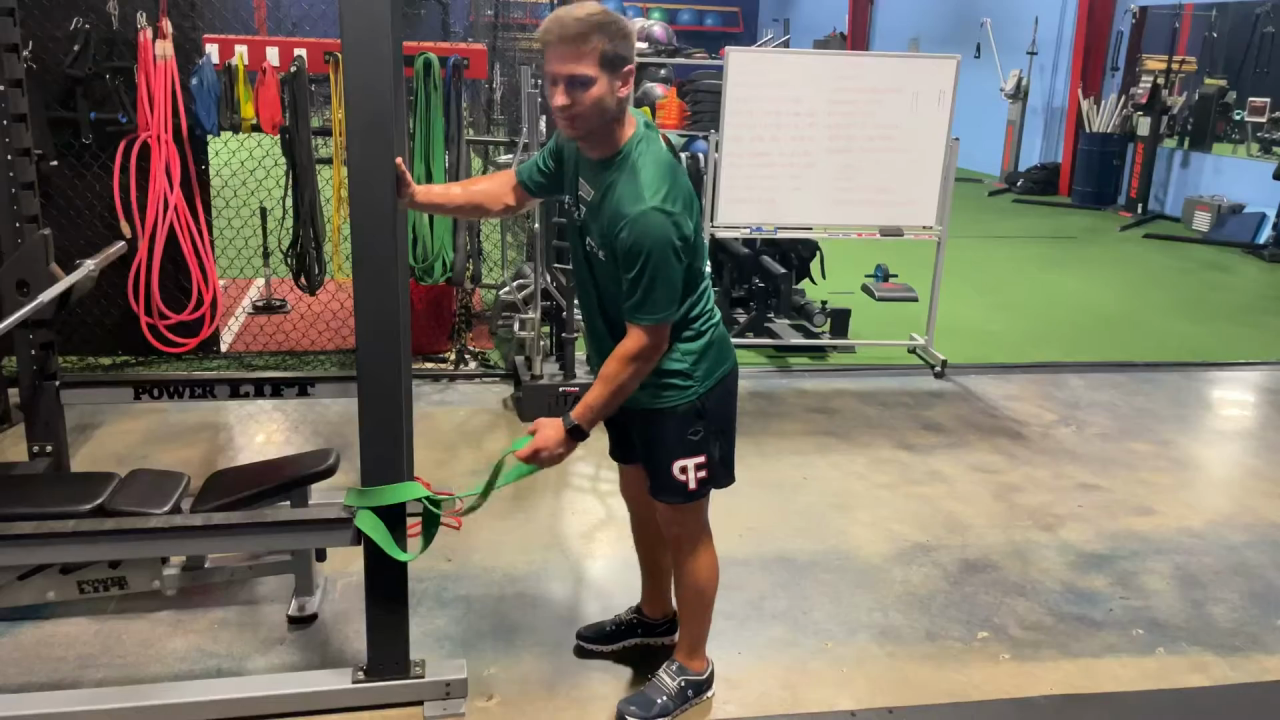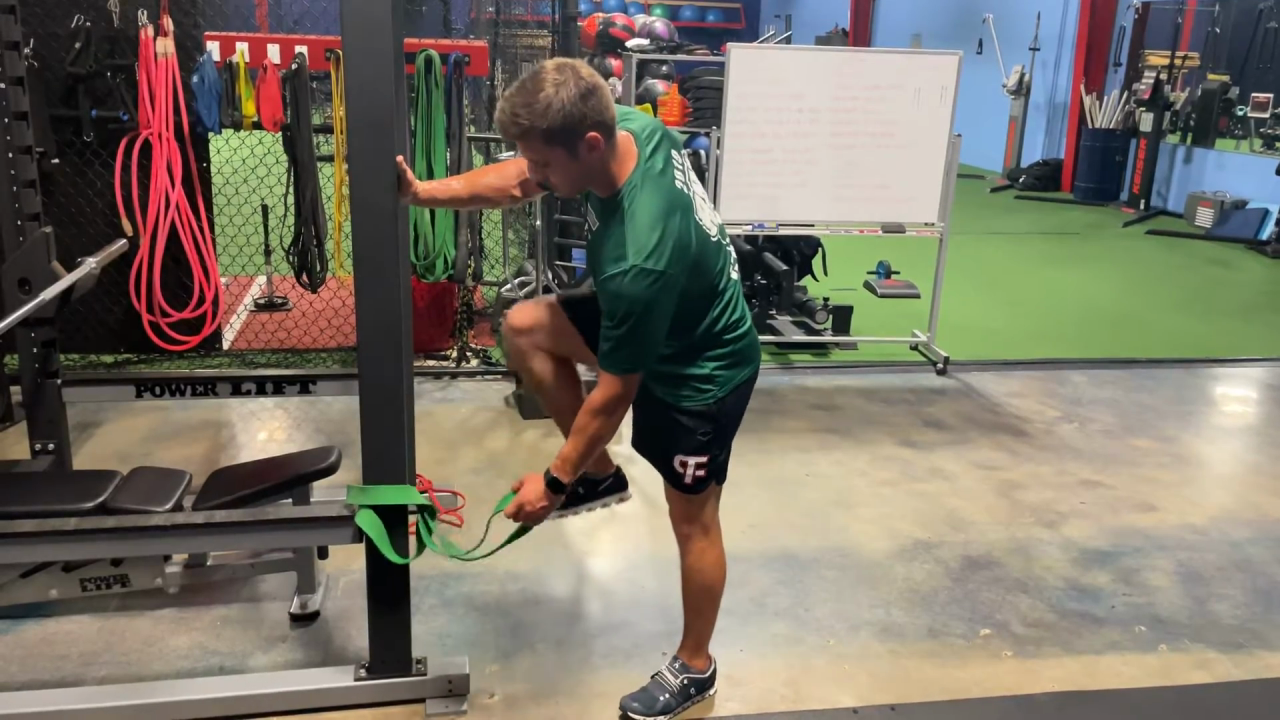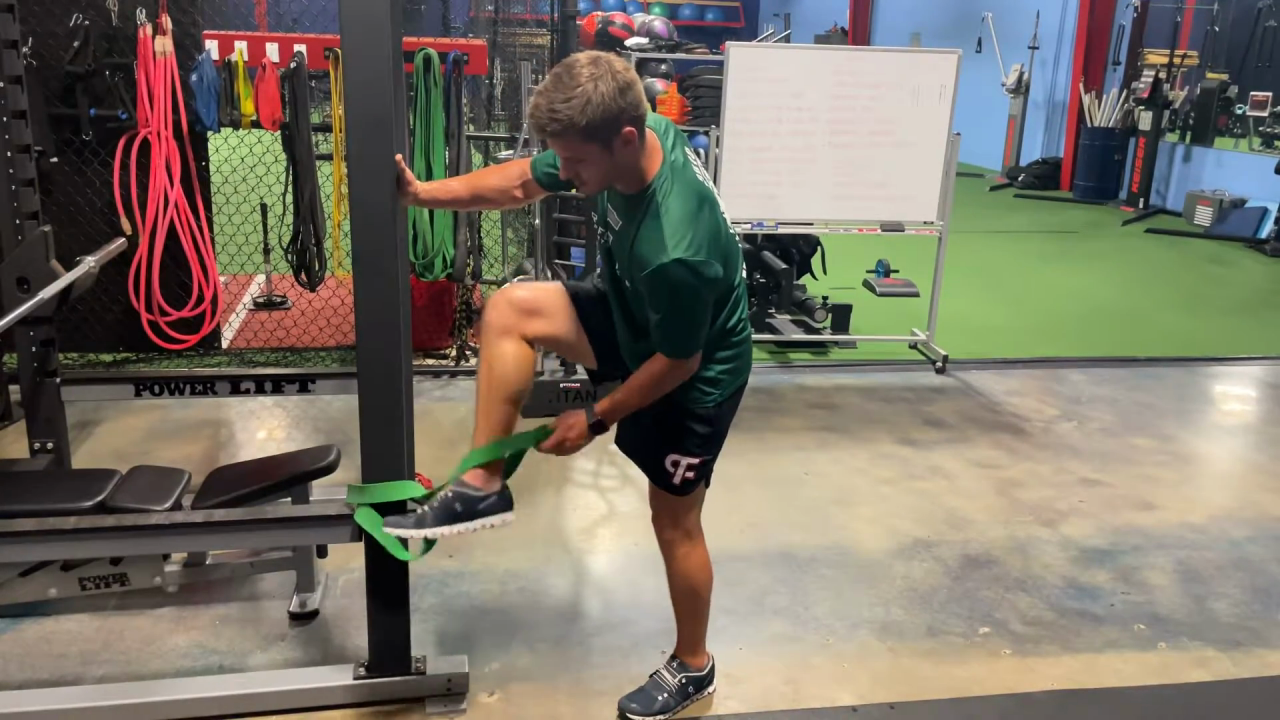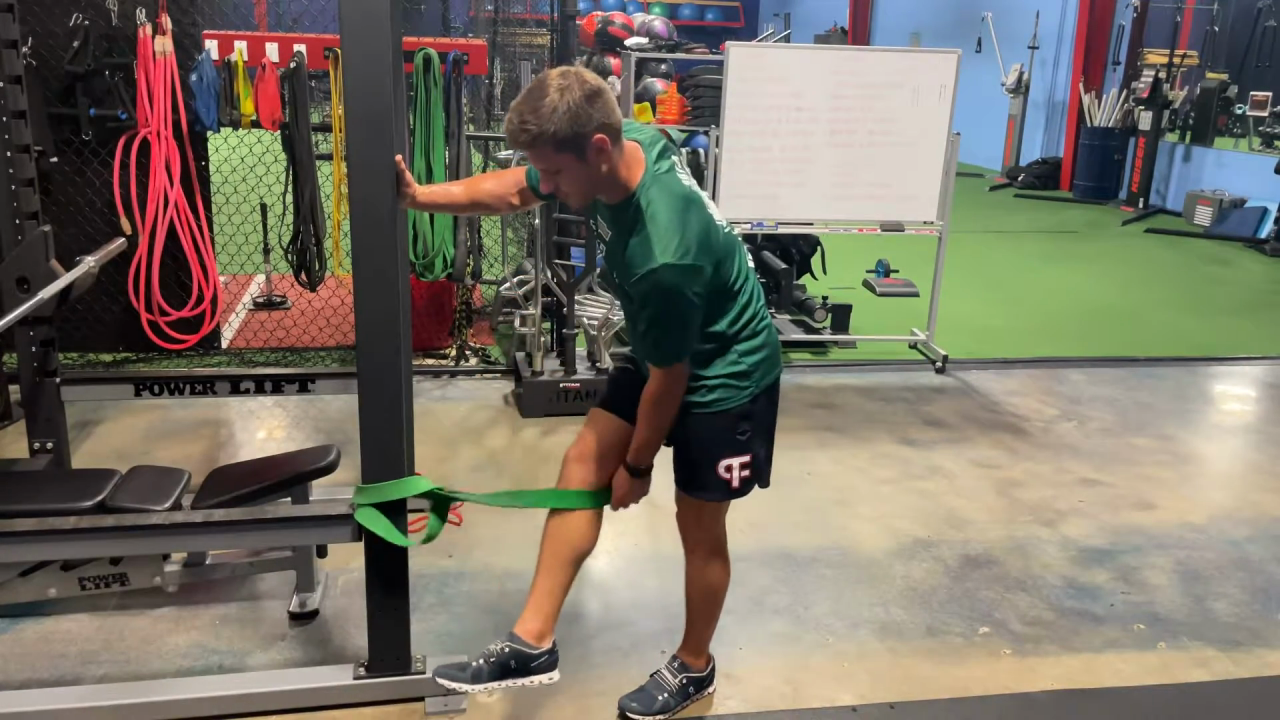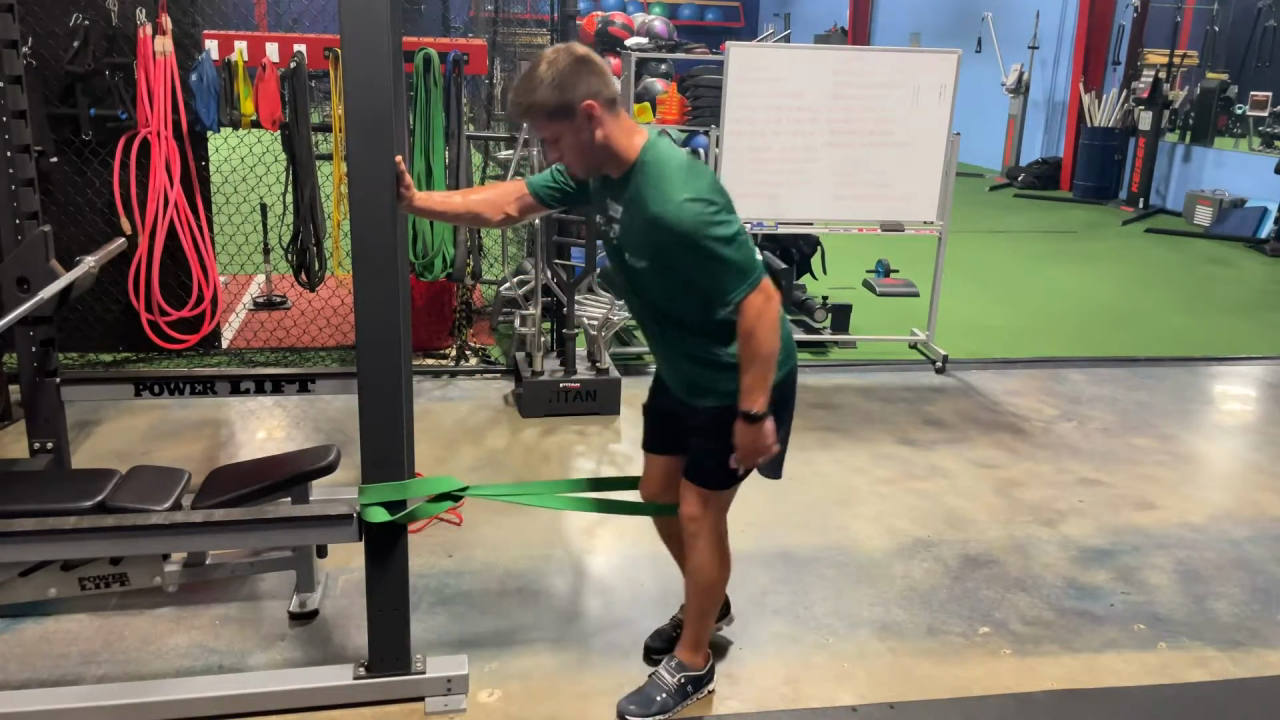
dt=1s
person 1, frame 1
left shoulder: (647, 210)
right shoulder: (581, 141)
left elbow: (647, 343)
right elbow: (509, 190)
left wrist: (572, 427)
right wrist: (418, 196)
left hip: (681, 381)
right hip: (630, 368)
left knee: (681, 520)
right knee: (639, 498)
right ankle: (655, 613)
person 1, frame 2
left shoulder: (639, 261)
right shoulder: (629, 127)
left elbow: (615, 392)
right elbow: (515, 184)
left wrist: (554, 480)
right wrist: (424, 192)
left hip: (702, 369)
right hip: (659, 325)
left knee: (691, 519)
right knee: (524, 328)
left ankle: (694, 666)
right ankle: (600, 474)
person 1, frame 3
left shoulder: (675, 251)
right shoulder: (631, 136)
left elbow: (676, 363)
right elbow: (521, 181)
left wrist: (595, 419)
right wrist: (423, 192)
left hip: (694, 376)
right hip: (636, 320)
left knee: (673, 521)
right knee: (510, 309)
left ankle: (692, 666)
right ankle: (483, 482)
person 1, frame 4
left shoulder: (664, 256)
right shoulder: (621, 145)
left elbow: (669, 379)
right elbow: (514, 190)
left wrist: (636, 466)
right wrist: (420, 196)
left hip: (725, 373)
right hip: (662, 352)
left knee: (698, 523)
right knee: (581, 463)
left ankle: (693, 666)
right ankle: (532, 643)
person 1, frame 5
left shoulder: (677, 204)
right shoulder: (602, 162)
left elbow: (760, 304)
right elbow: (511, 203)
left wrist: (753, 413)
right wrist: (416, 201)
left hip: (736, 375)
right hip: (682, 369)
left knee: (698, 510)
right knee: (658, 495)
left ankle: (692, 663)
right ankle: (708, 605)
